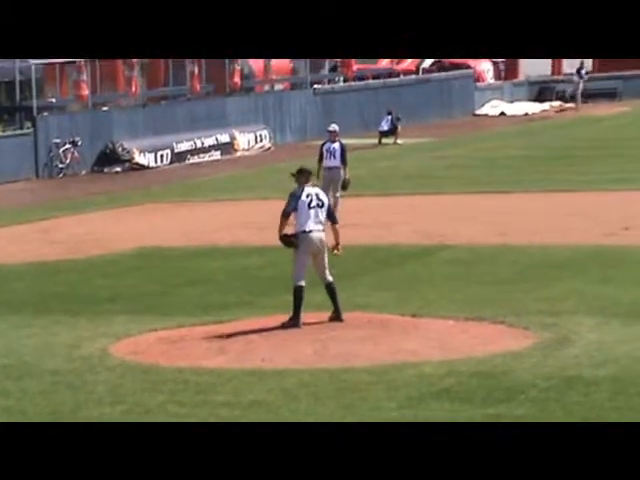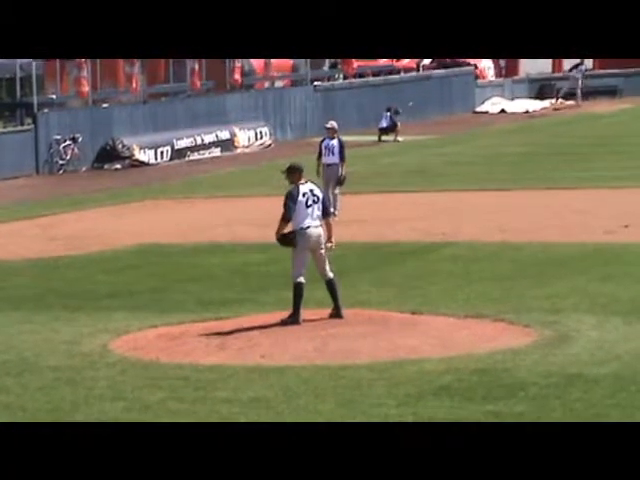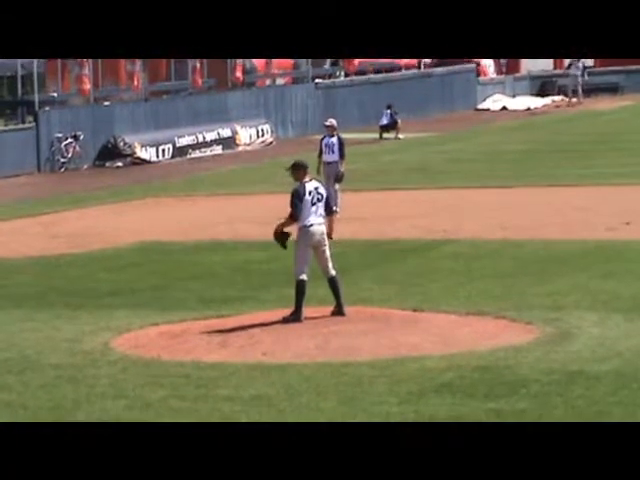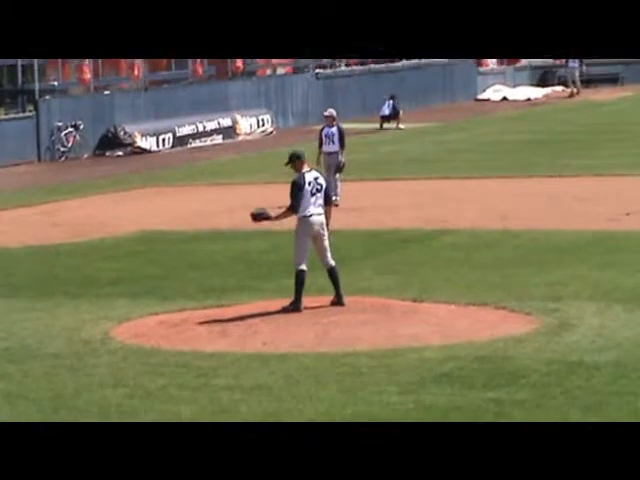
dt=0.3s
person 1, frame 1
left shoulder: (298, 193)
right shoulder: (322, 194)
left elbow: (286, 213)
right elbow: (334, 221)
left wrist: (280, 232)
right wrist: (337, 243)
left hip: (305, 237)
right hip: (320, 236)
left knee: (299, 278)
right knee: (325, 275)
left ankle: (296, 317)
right ankle: (337, 312)
person 1, frame 2
left shoulder: (293, 192)
right shoulder: (316, 189)
left elbow: (287, 217)
right elbow: (327, 215)
left wrist: (278, 232)
right wrist: (330, 236)
left hip: (303, 234)
right hip: (318, 232)
left knee: (298, 275)
right knee: (326, 272)
left ankle: (296, 315)
right ankle: (337, 308)
person 1, frame 3
left shoulder: (299, 190)
right shoulder: (320, 186)
left elbow: (295, 217)
right elbow: (330, 212)
left wrist: (280, 227)
right wrist: (330, 231)
left hip: (306, 232)
right hip: (321, 230)
left knee: (301, 273)
right knee: (329, 269)
left ankle: (298, 312)
right ankle: (339, 306)
person 1, frame 4
left shoulder: (298, 181)
right shoulder: (320, 176)
left elbow: (294, 208)
right elbow: (328, 203)
left wrist: (275, 217)
right wrist: (327, 223)
left hip: (306, 222)
right hip: (320, 220)
left knee: (300, 263)
right knee: (328, 260)
left ankle: (297, 302)
right ankle: (339, 296)
